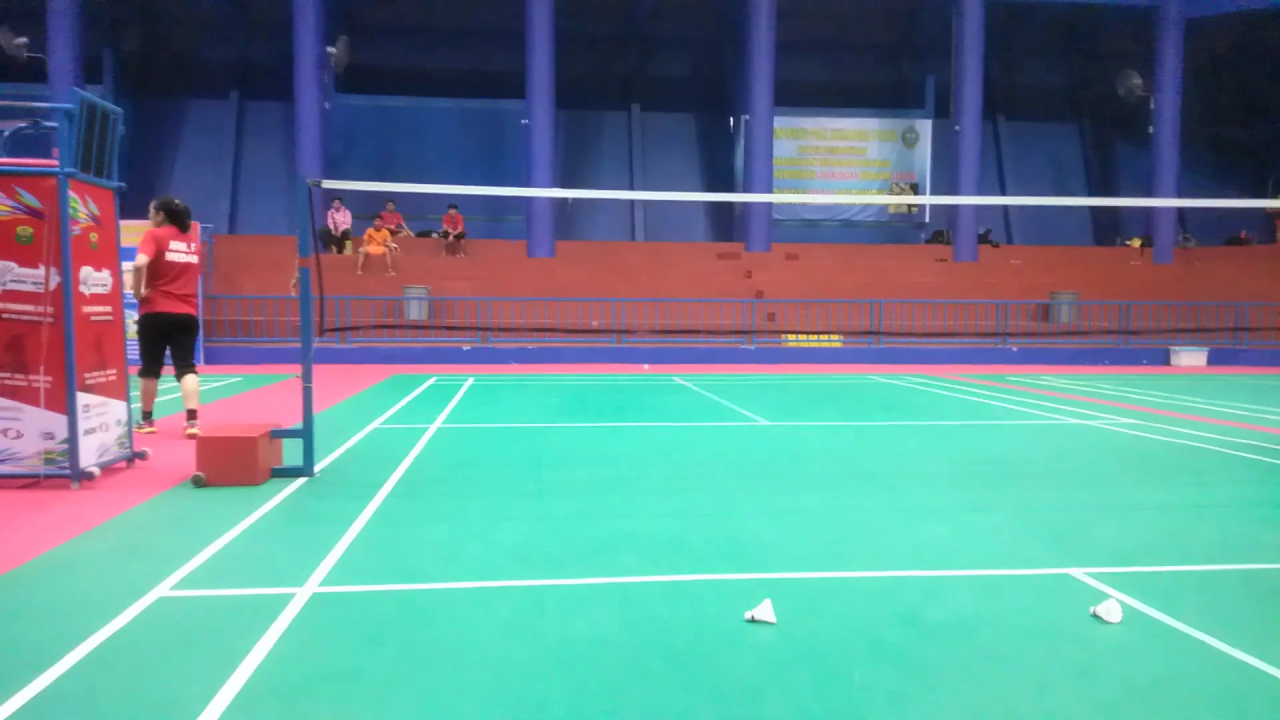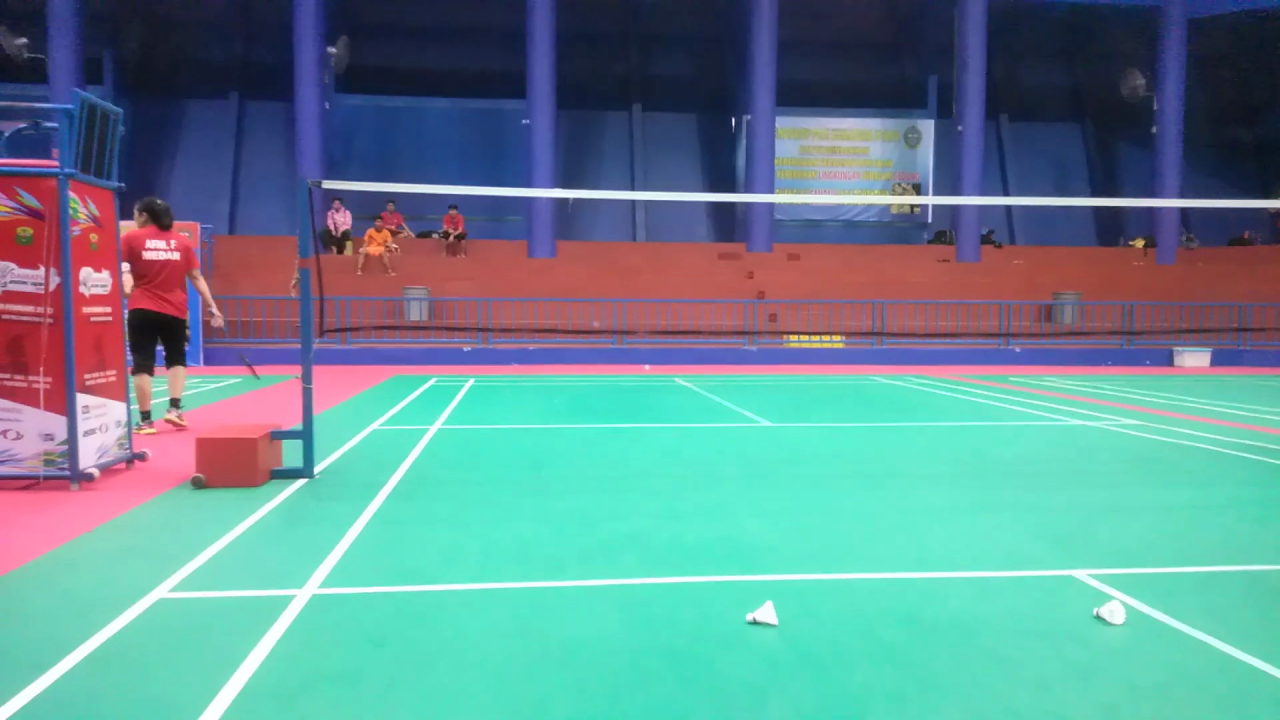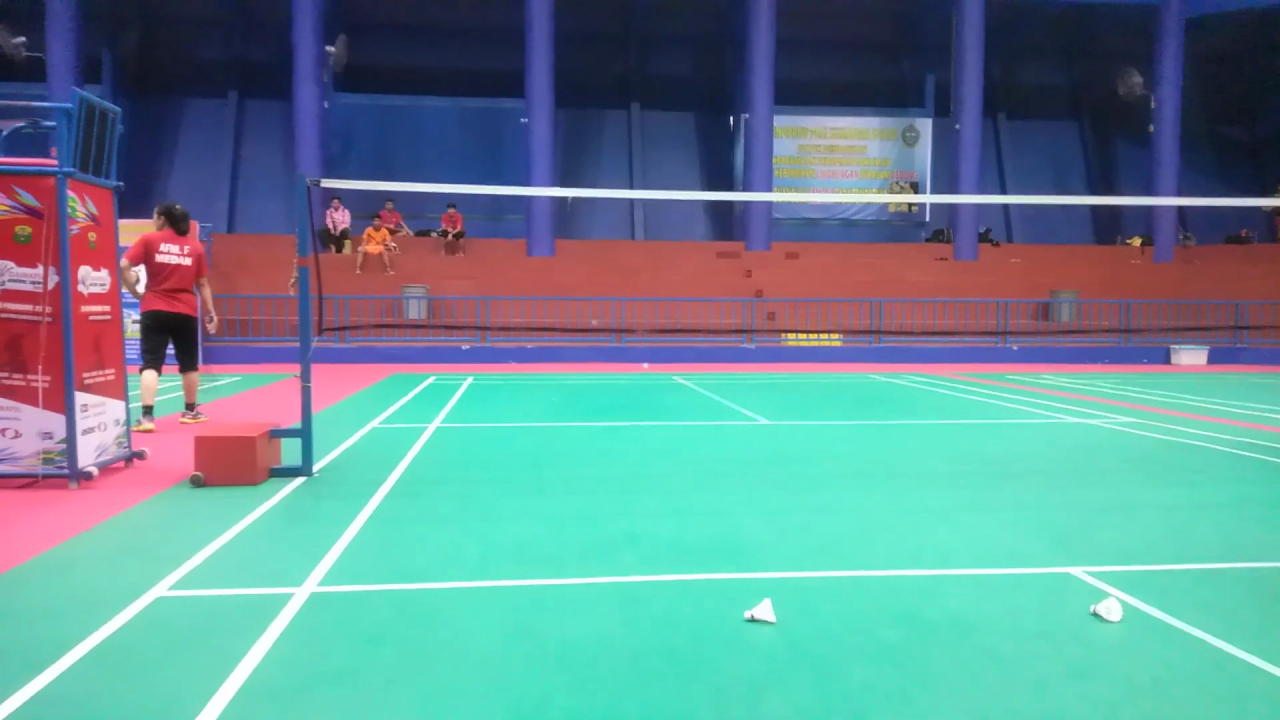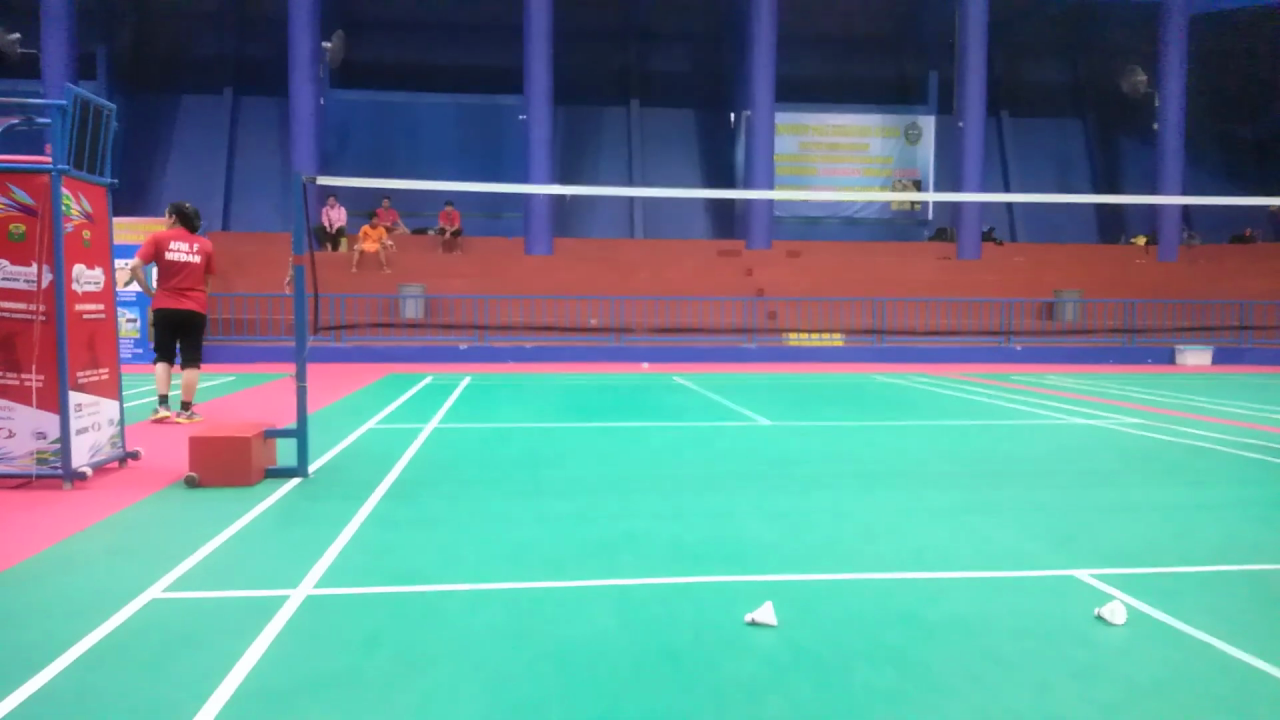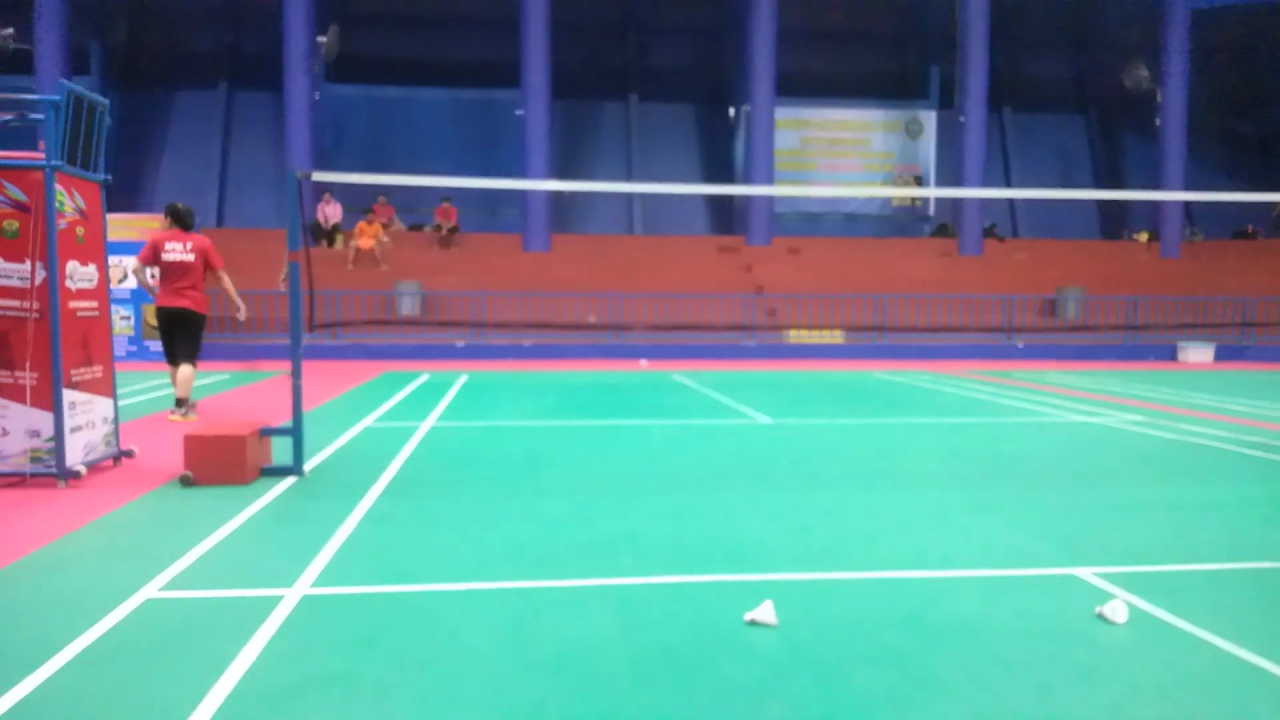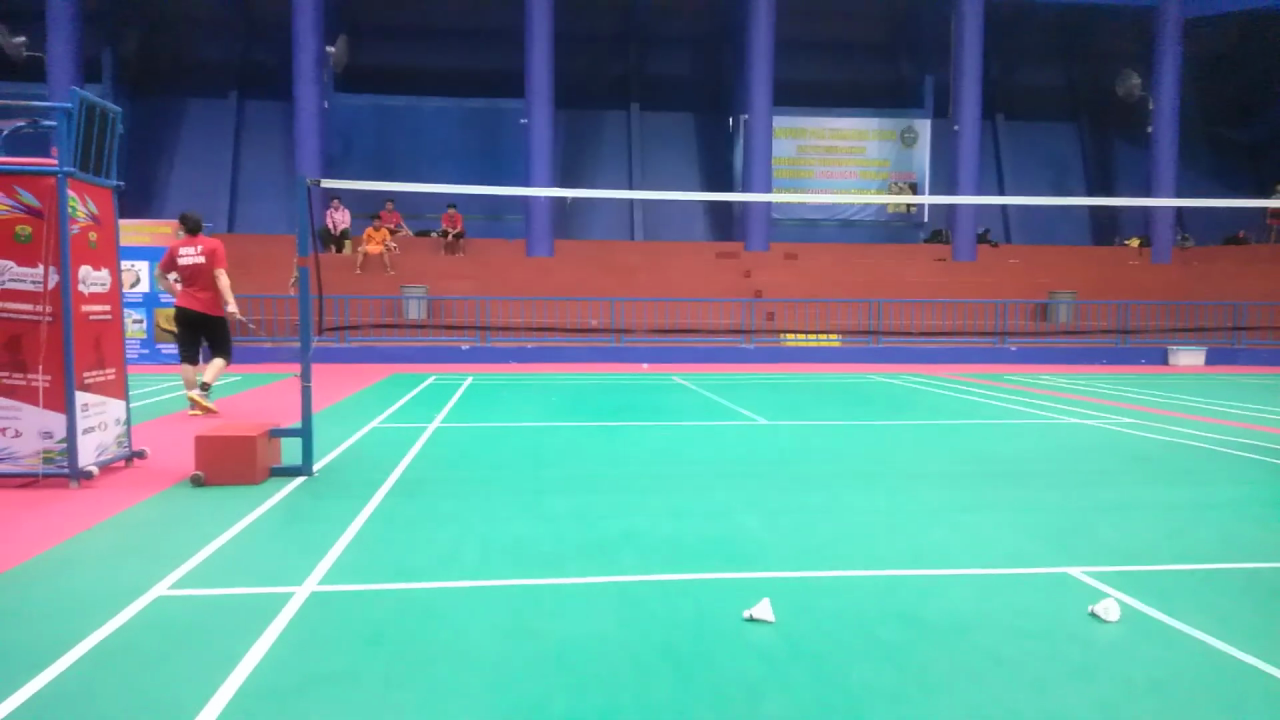
dt=0.4s
person 1, frame 1
left shoulder: (154, 235)
right shoulder: (194, 243)
left elbow: (141, 263)
left wrist: (138, 290)
right wrist: (197, 310)
left hip: (156, 312)
right hip: (187, 314)
left knee: (150, 368)
right knee: (186, 367)
left ankle: (147, 420)
right ankle: (192, 421)
person 1, frame 2
left shoulder: (132, 238)
right shoulder: (182, 241)
right elbow: (196, 277)
left wrist: (123, 291)
right wrist: (212, 307)
left hip: (142, 311)
right hip: (174, 311)
left knee: (142, 365)
right knee: (176, 360)
left ankle: (145, 420)
right ankle: (174, 408)
person 1, frame 3
left shoulder: (149, 239)
right shoulder: (195, 246)
left elbow: (124, 268)
right elbow: (203, 284)
left wrist: (137, 293)
right wrist: (211, 314)
left hip: (155, 310)
right hip: (186, 313)
left knee: (151, 363)
right knee: (189, 363)
left ankle: (147, 416)
right ankle: (191, 411)
person 1, frame 4
left shoulder: (159, 238)
right shoulder: (205, 245)
left elbow: (135, 266)
left wrist: (149, 292)
right wrist: (204, 307)
left hip: (165, 308)
right hip: (195, 310)
left knee: (163, 357)
right knee: (191, 361)
left ankle: (163, 405)
right ankle: (185, 410)
person 1, frame 5
left shoulder: (158, 241)
right shoulder: (203, 243)
left elbow: (137, 269)
right elbow: (221, 276)
left wrist: (153, 291)
right wrist: (237, 301)
left hip: (166, 307)
right hip: (193, 308)
left knee: (173, 357)
right knee: (187, 358)
left ankle: (183, 402)
right ankle: (180, 407)
person 1, frame 6
left shoulder: (176, 248)
right shoulder: (214, 245)
left elbow: (160, 276)
right elbow: (220, 276)
right wrist: (230, 303)
left hip: (184, 309)
right hip: (210, 309)
left knee: (188, 356)
right knee: (221, 353)
left ankle: (194, 403)
right ankle: (202, 390)
